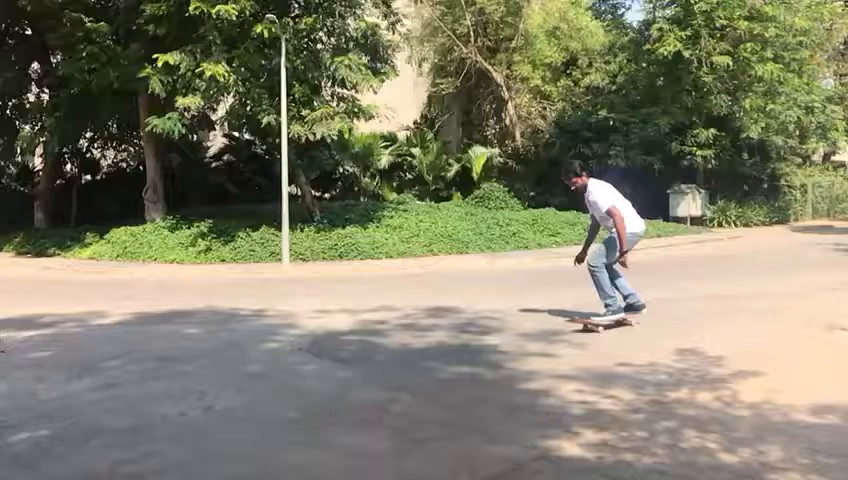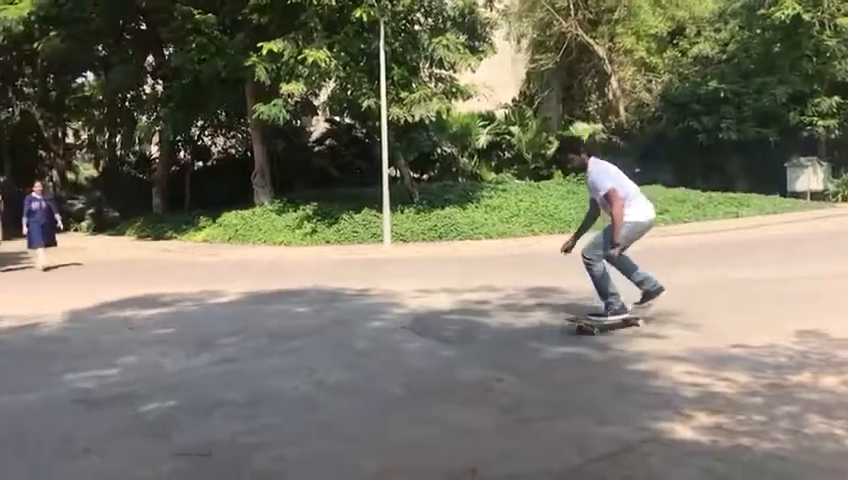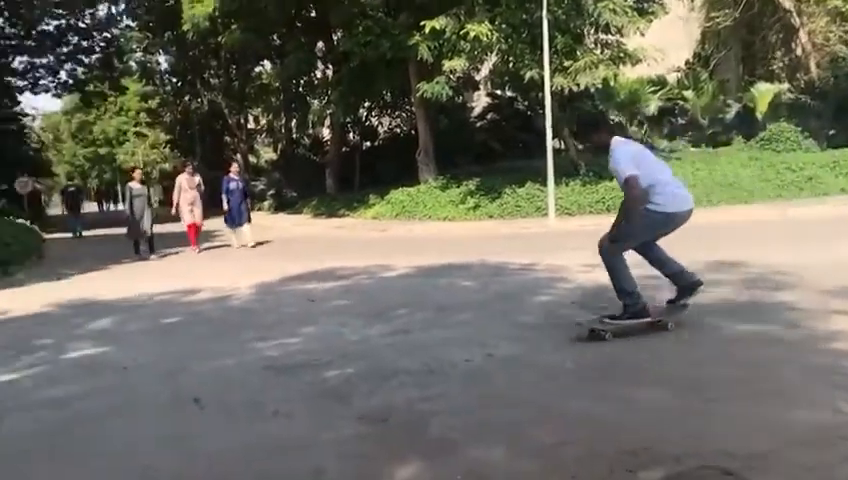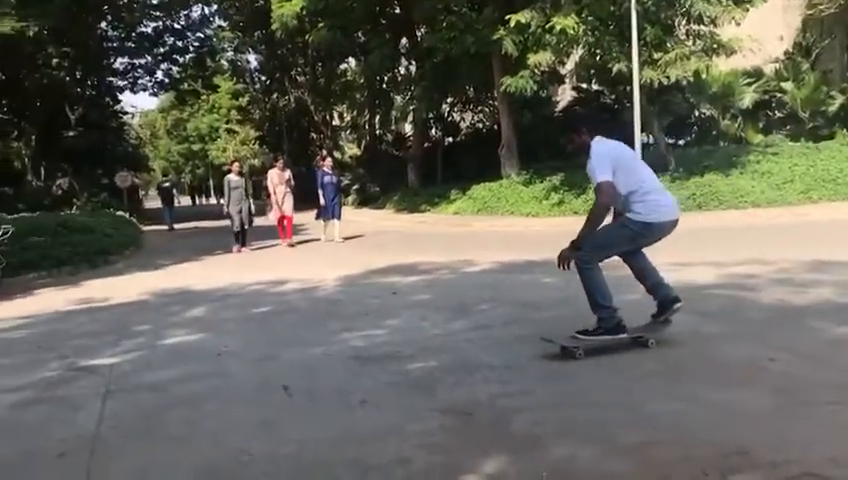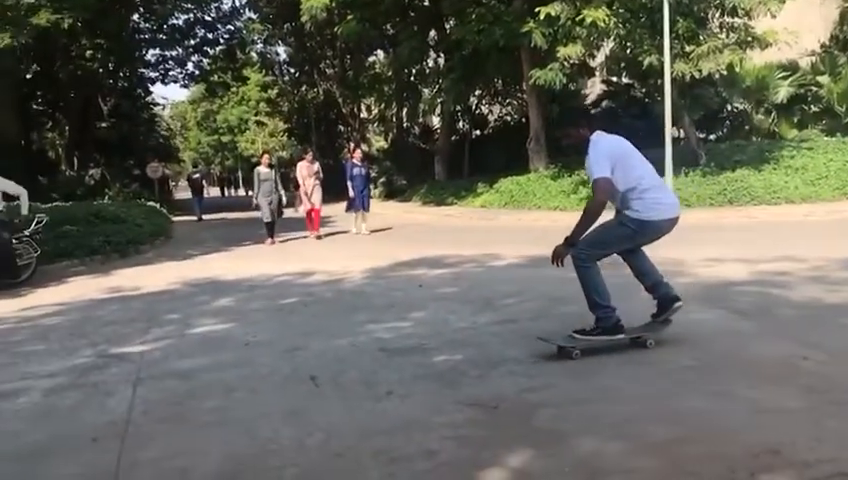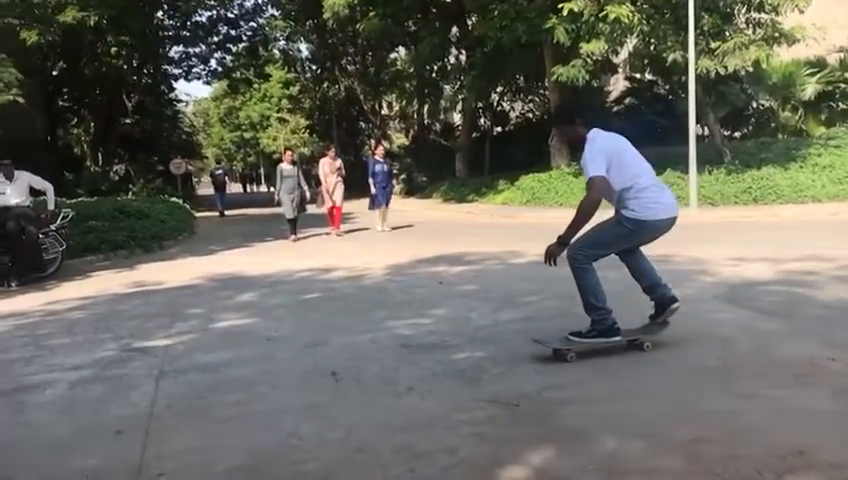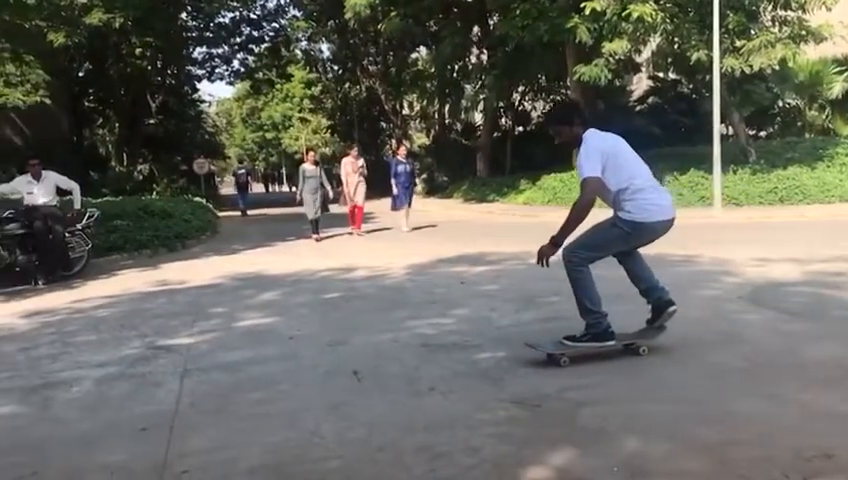
dt=0.5s
person 1, frame 1
left shoulder: (597, 192)
right shoulder: (589, 193)
left elbow: (618, 218)
right elbow: (595, 224)
left wrist: (624, 251)
right wrist: (584, 250)
left hip: (630, 229)
right hip: (630, 229)
left knee: (595, 263)
right knee: (604, 264)
left ankle: (613, 308)
right ankle: (634, 302)
person 1, frame 2
left shoulder: (597, 172)
right shoulder: (593, 173)
left elbow: (617, 203)
right elbow: (594, 211)
left wrist: (615, 243)
right wrist: (574, 238)
left hip: (634, 217)
right hip: (642, 216)
left knee: (591, 255)
right knee: (611, 253)
left ankle: (614, 307)
right ankle: (650, 286)
person 1, frame 3
left shoulder: (618, 154)
right shoulder: (625, 147)
left elbow: (635, 195)
right elbow: (633, 194)
left wrist: (614, 237)
right wrist: (614, 232)
left hip: (666, 208)
right hip: (682, 204)
left knee: (609, 248)
right knee: (640, 240)
left ankle: (634, 307)
right ankle: (686, 282)
person 1, frame 4
left shoulder: (598, 155)
right shoulder: (611, 147)
left elbow: (604, 202)
left wrist: (575, 246)
right wrist: (613, 238)
left hip: (648, 217)
right hip: (668, 213)
left knee: (584, 256)
right knee: (625, 245)
left ankle: (609, 323)
right ankle: (666, 298)
person 1, frame 5
left shoulder: (597, 151)
right shoulder: (611, 141)
left elbow: (599, 199)
left wrist: (569, 242)
right wrist: (616, 230)
left hip: (647, 215)
right hip: (669, 210)
left knee: (582, 254)
right knee: (625, 243)
left ankle: (608, 323)
right ankle: (665, 296)
person 1, frame 6
left shoulder: (593, 148)
right shoulder: (609, 139)
left elbow: (594, 197)
left wrist: (562, 241)
right wrist: (616, 229)
left hip: (645, 215)
right hip: (667, 210)
left knee: (578, 254)
right knee: (623, 243)
left ankle: (604, 325)
right ankle: (663, 297)
person 1, frame 7
left shoulder: (589, 148)
right shoulder: (607, 139)
left elbow: (587, 198)
left wrist: (555, 242)
right wrist: (615, 229)
left hip: (641, 216)
right hip: (664, 212)
left knee: (574, 256)
right knee: (621, 247)
left ankle: (598, 329)
right ankle: (660, 301)
